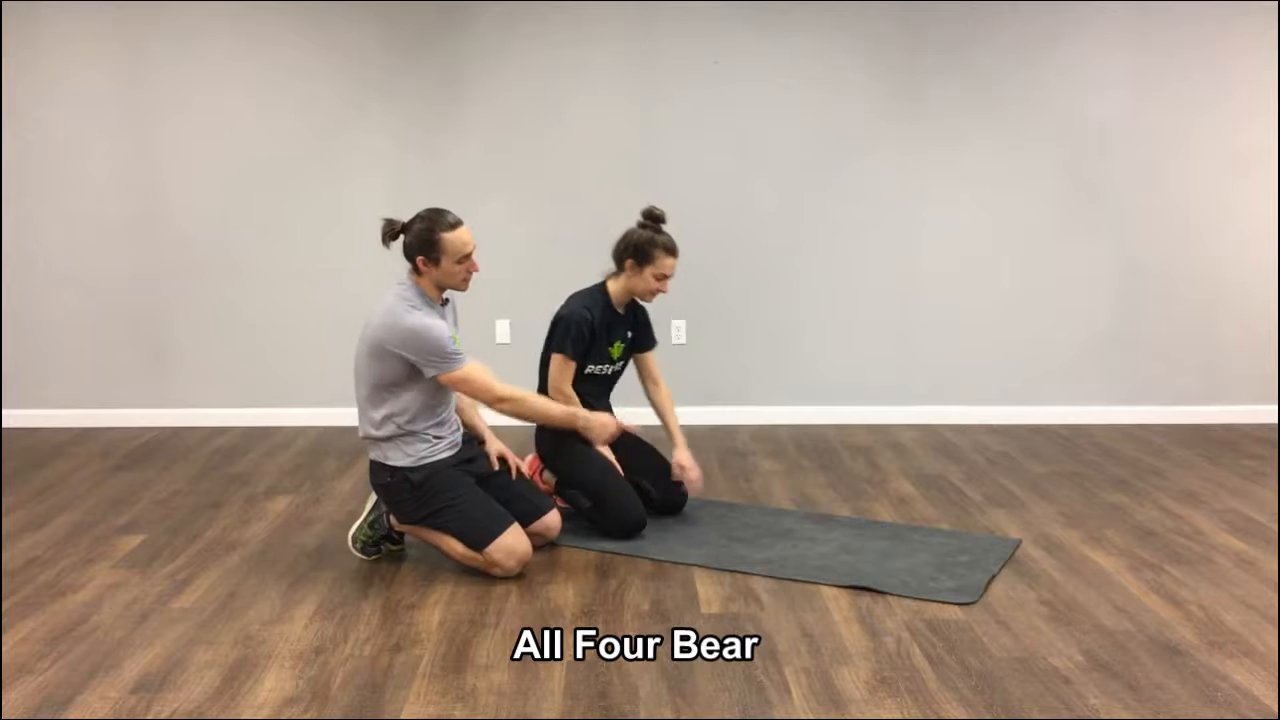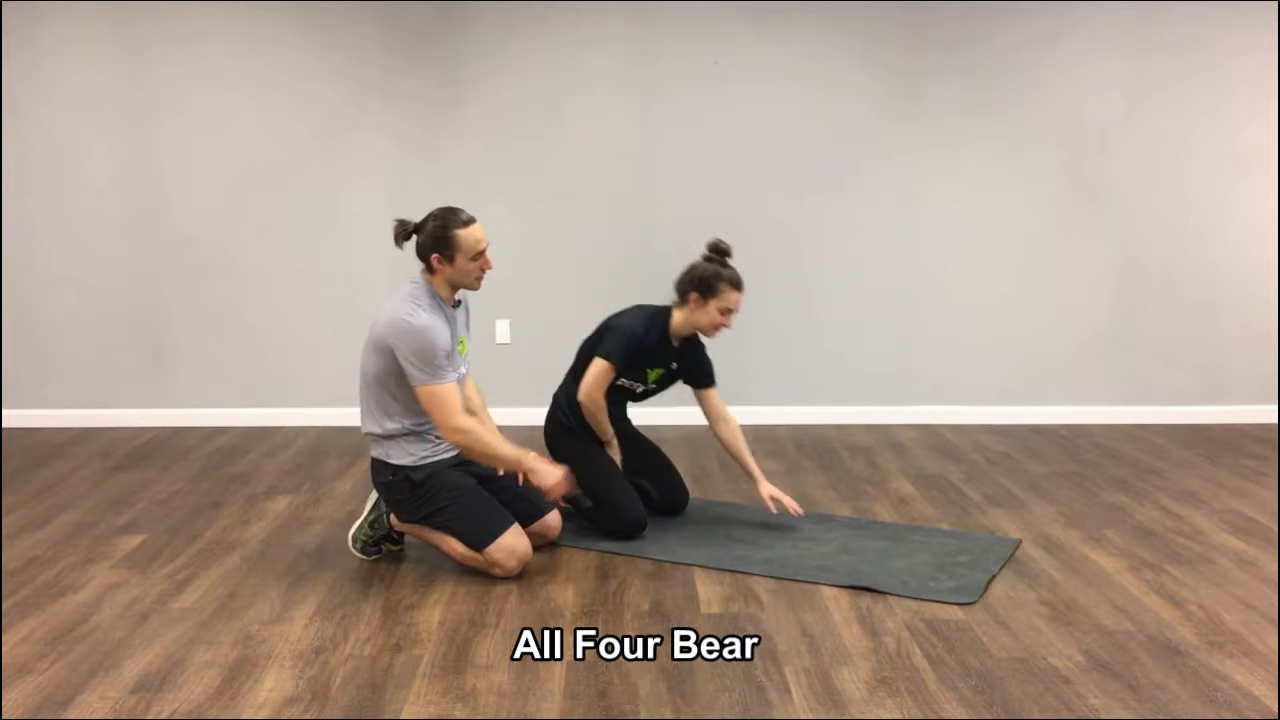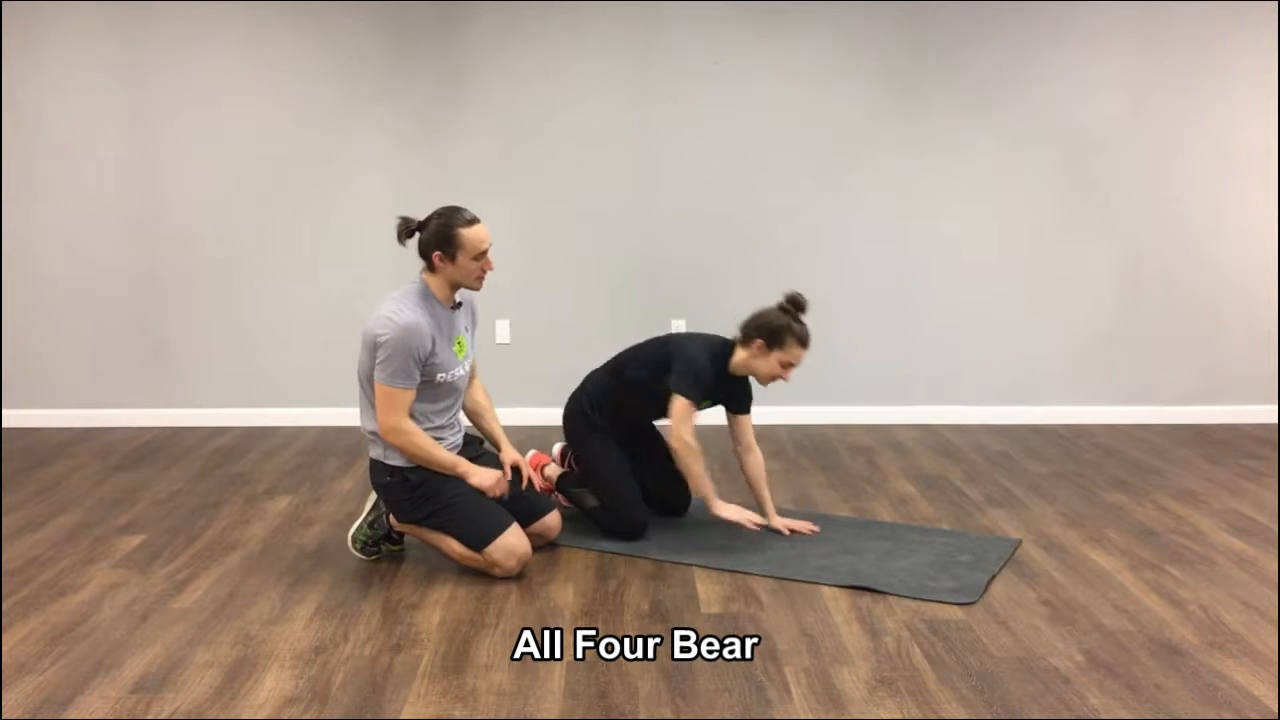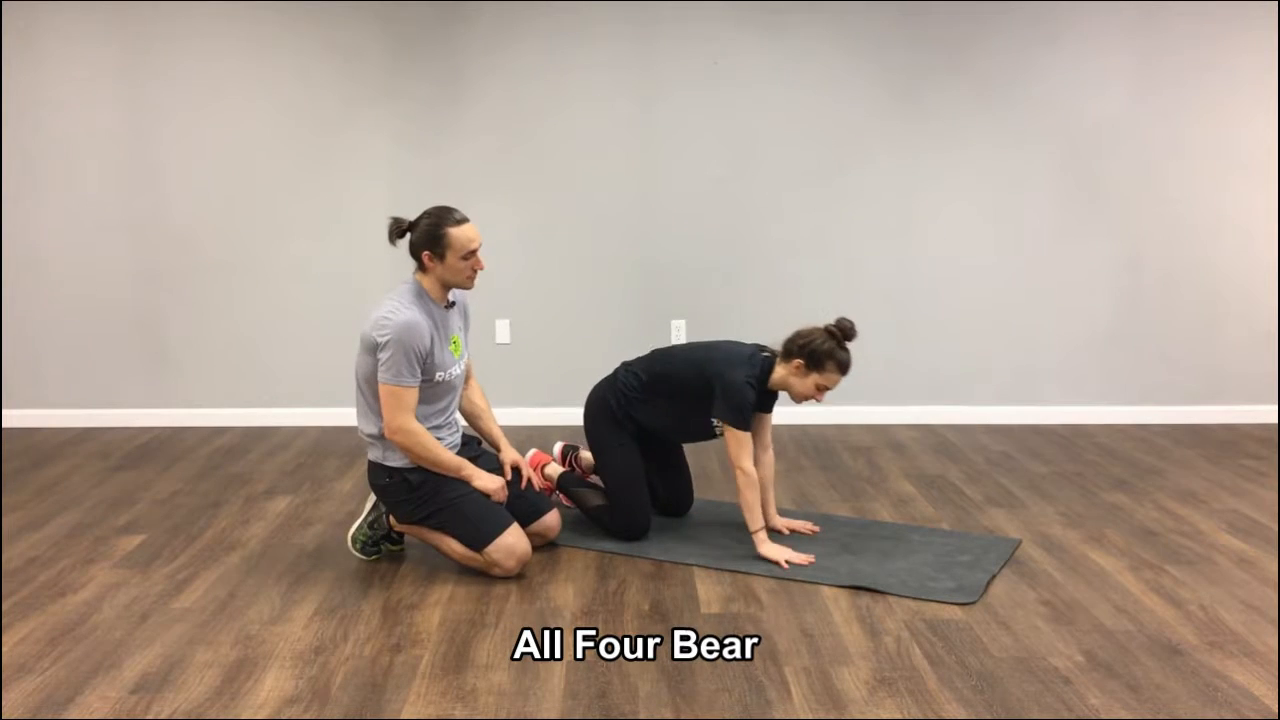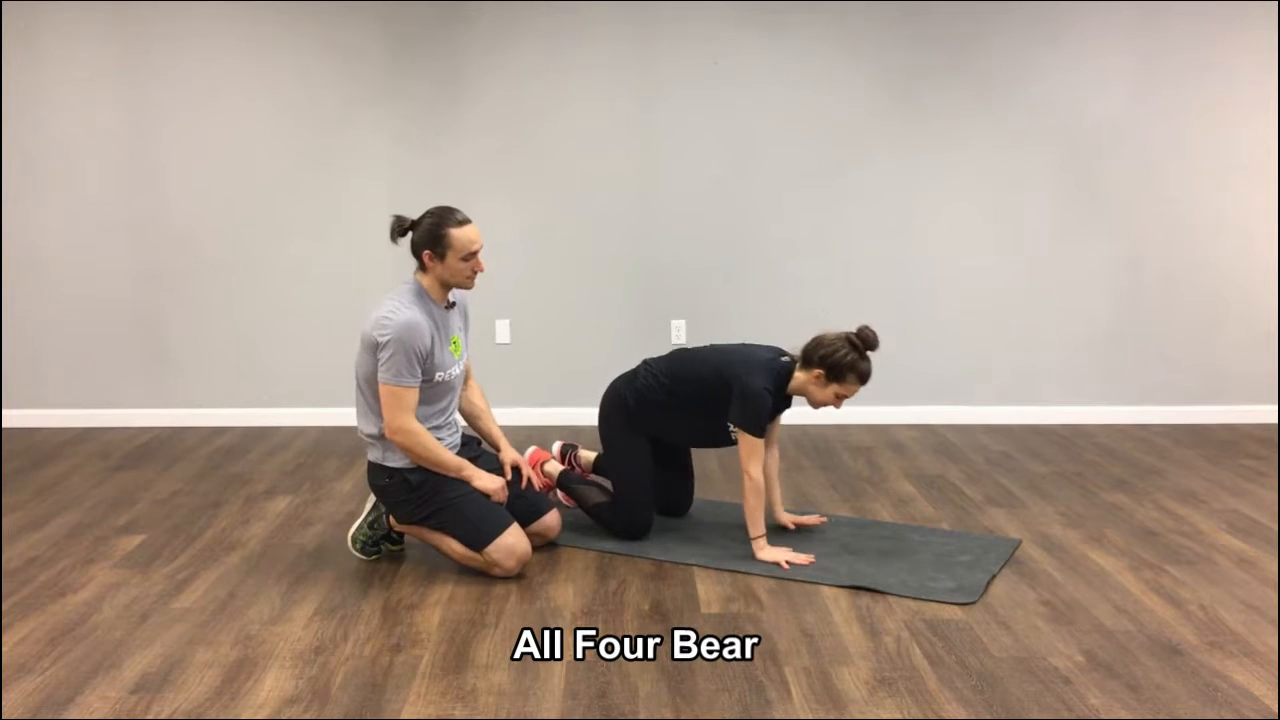
dt=0.3s
person 1, frame 1
left shoulder: (437, 299)
right shoulder: (412, 322)
right elbow: (499, 397)
left wrist: (486, 436)
right wrist: (582, 421)
left hip: (453, 447)
right hip: (412, 468)
left knee: (546, 526)
right knee: (511, 556)
left ankle: (426, 514)
right ankle: (397, 520)
person 1, frame 2
left shoulder: (455, 300)
right shoulder: (418, 322)
right elbow: (453, 426)
left wrist: (494, 443)
right wrist: (531, 465)
left hip: (452, 449)
right hip: (414, 465)
left knee: (547, 527)
right knee: (511, 556)
left ankle: (422, 515)
right ankle: (396, 520)
person 1, frame 3
left shoulder: (463, 302)
right shoulder: (406, 324)
right elbow: (394, 428)
left wrist: (503, 445)
right wrist: (467, 471)
left hip: (455, 446)
right hip: (410, 467)
left knee: (547, 526)
right knee: (511, 556)
left ankle: (425, 515)
right ankle: (397, 519)
person 1, frame 4
left shoulder: (455, 301)
right shoulder: (403, 324)
right elbow: (400, 429)
left wrist: (502, 445)
right wrist: (472, 475)
left hip: (453, 446)
right hip: (409, 468)
left knee: (547, 525)
right knee: (510, 556)
left ankle: (420, 514)
right ankle: (396, 519)
person 1, frame 5
left shoulder: (454, 301)
right shoulder: (404, 323)
right elbow: (400, 429)
left wrist: (502, 446)
right wrist: (472, 475)
left hip: (453, 447)
right hip: (408, 469)
left knee: (547, 526)
right knee: (510, 556)
left ankle: (427, 514)
right ankle: (396, 519)
person 2, frame 1
left shoulder: (636, 316)
right shoulder: (580, 314)
left elbow: (654, 383)
right elbow: (558, 390)
left wrist: (680, 446)
right wrist: (597, 445)
right hip: (563, 433)
left knee: (672, 498)
right knee: (627, 520)
left ankle: (586, 475)
right ankle: (549, 479)
person 2, frame 2
left shoulder: (691, 351)
right shoulder: (635, 329)
left elbow: (720, 420)
right elbow: (588, 394)
left wrist: (760, 481)
right wrist: (610, 445)
left hip: (614, 426)
right hip: (571, 425)
left knee: (673, 500)
right knee: (628, 521)
person 2, frame 3
left shoulder: (737, 378)
right shoulder: (697, 359)
left elbow: (748, 449)
right elbow: (680, 438)
left wrist: (769, 514)
right wrist: (715, 503)
left hip: (631, 422)
right hip: (590, 417)
left knee: (675, 503)
right knee: (630, 523)
left ankle: (580, 460)
right ankle: (551, 473)
person 2, frame 4
left shoulder: (766, 374)
right shoulder: (739, 380)
left elbow: (764, 449)
right elbow: (744, 468)
left wrist: (773, 515)
right wrist: (761, 541)
left hip: (648, 420)
right hip: (612, 413)
left knee: (678, 504)
right knee: (633, 525)
left ankle: (579, 460)
right ankle: (549, 471)
person 2, frame 5
left shoulder: (784, 374)
right shoulder: (757, 385)
left elbow: (768, 449)
right elbow: (752, 471)
left wrist: (779, 512)
right wrist: (760, 545)
left hip: (661, 415)
right hip: (627, 409)
left knee: (676, 506)
right knee: (633, 524)
left ankle: (577, 458)
right ankle: (549, 468)
